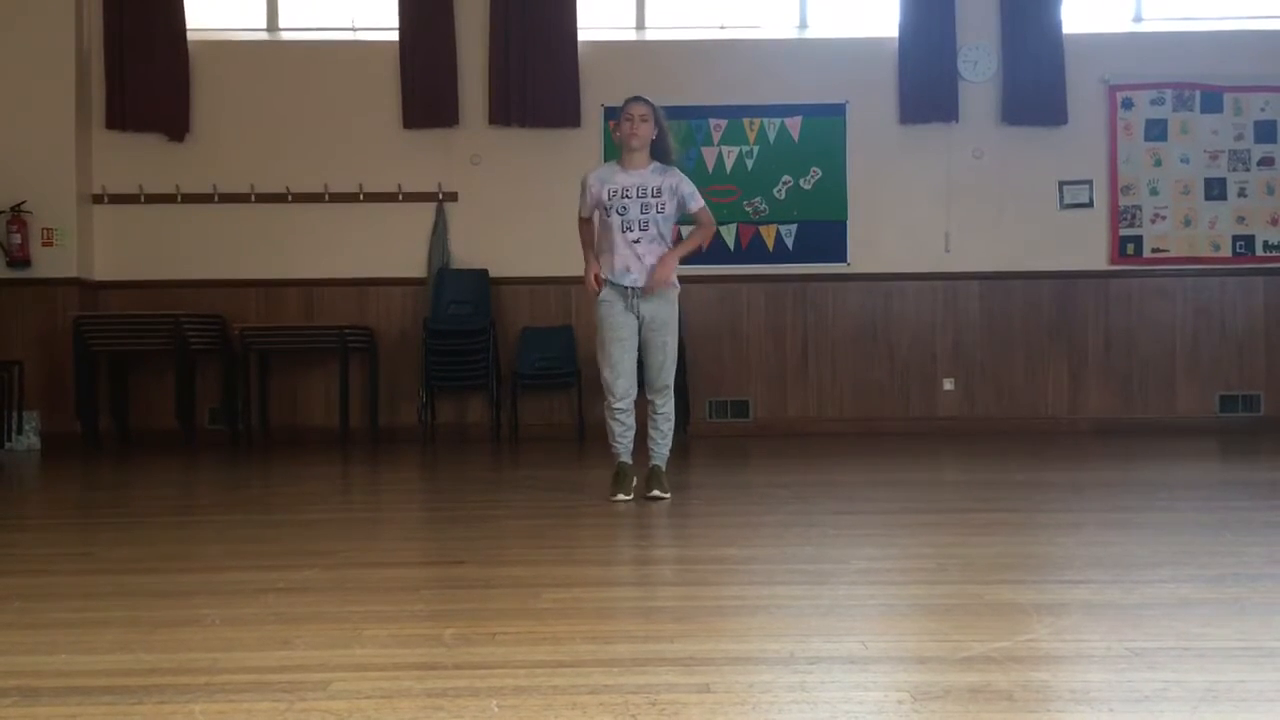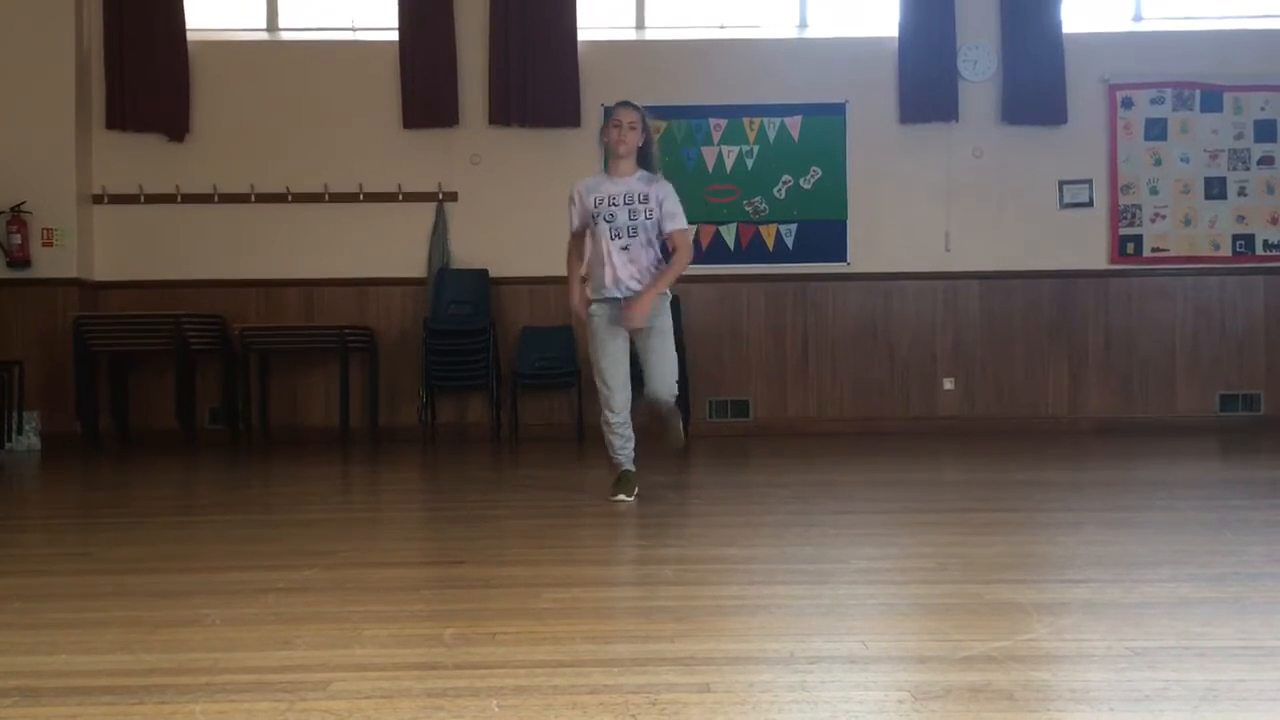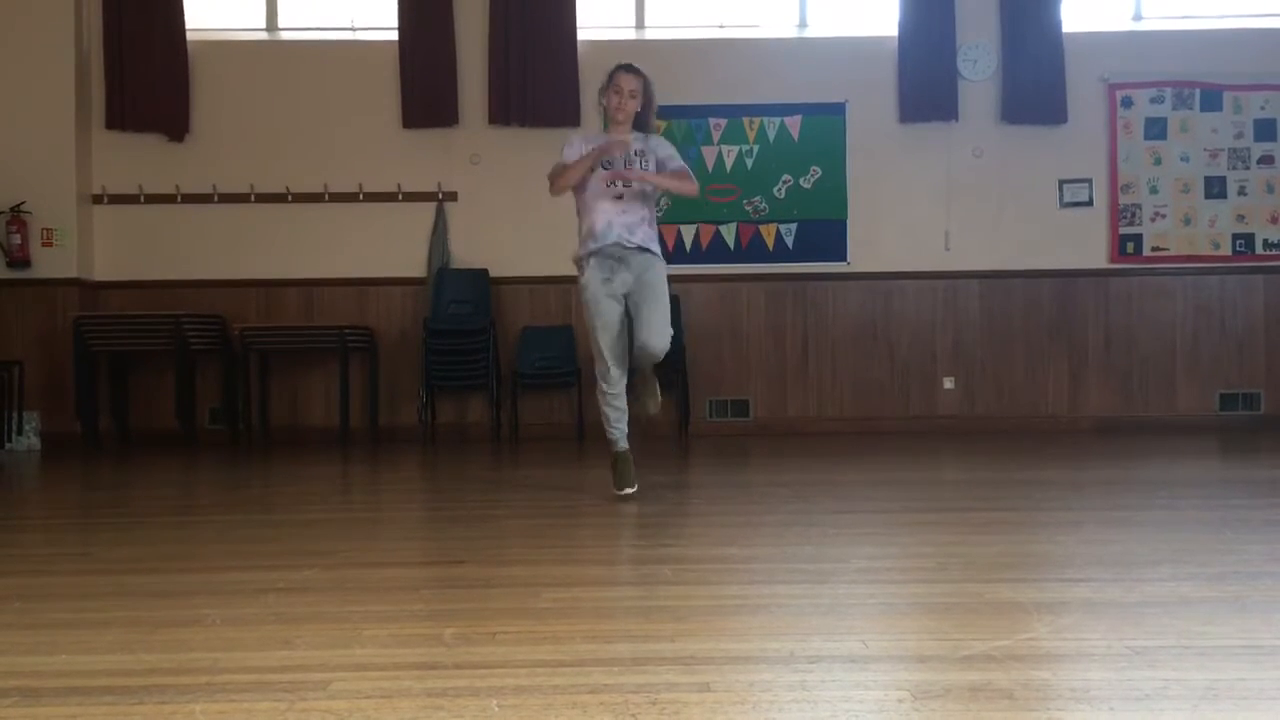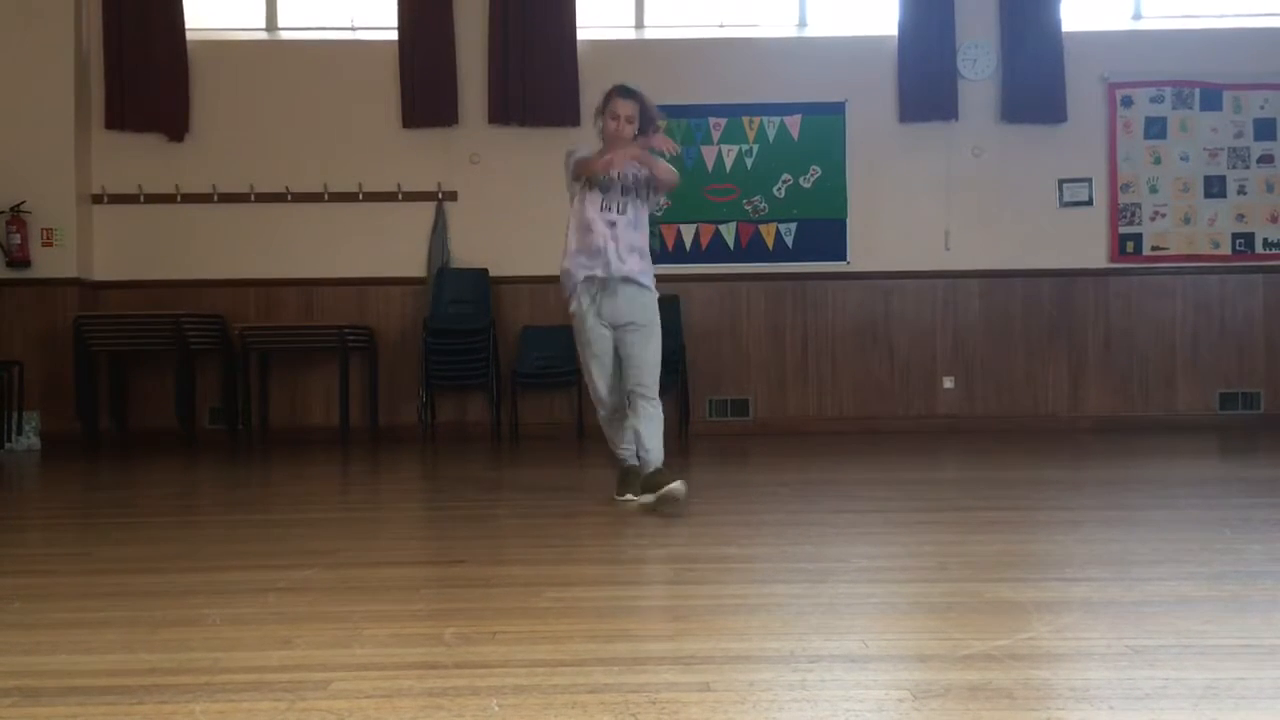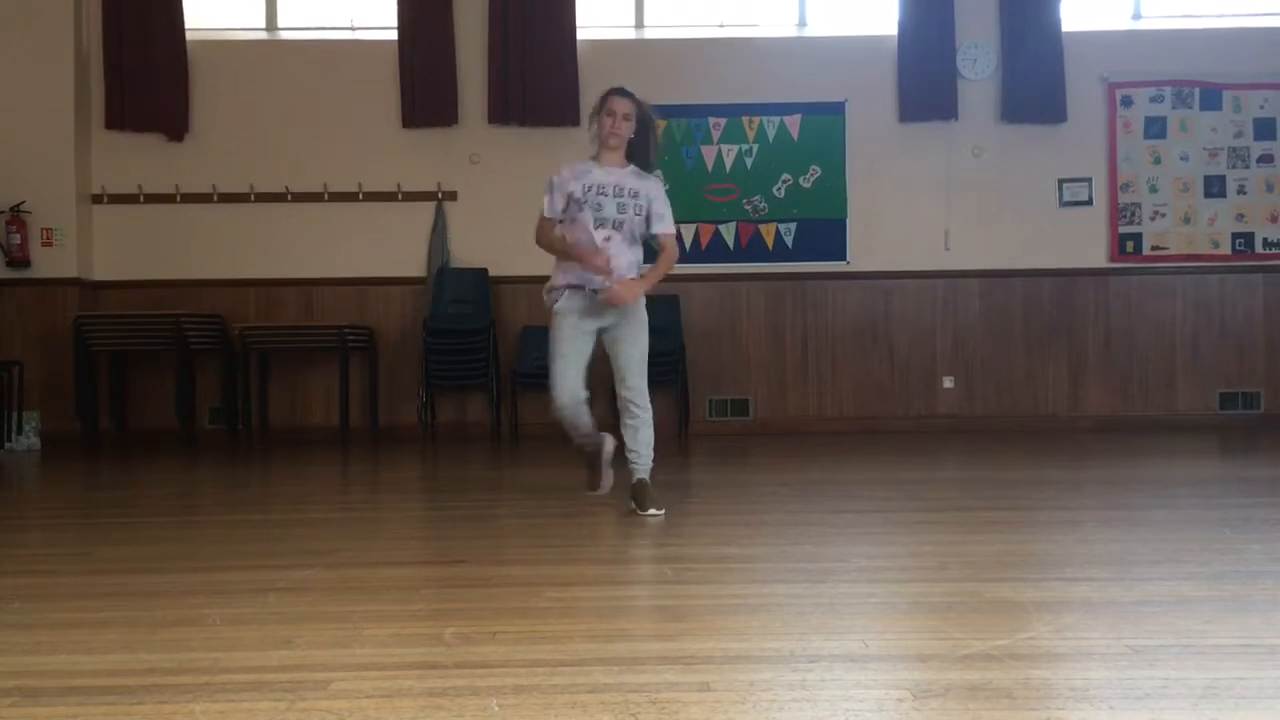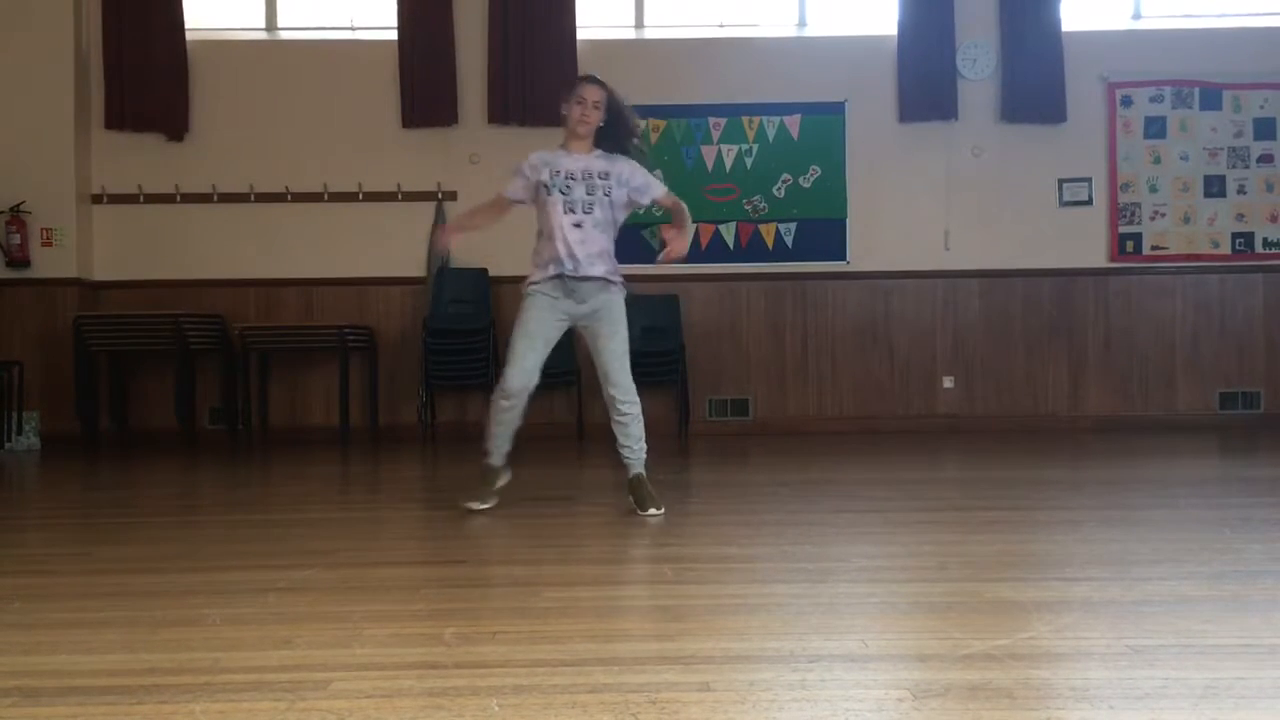
dt=0.2s
person 1, frame 1
left shoulder: (672, 179)
right shoulder: (598, 179)
left elbow: (707, 225)
right elbow: (585, 222)
left wrist: (673, 255)
right wrist: (590, 261)
left hip: (658, 292)
right hip: (614, 293)
left knee: (660, 385)
right knee: (619, 385)
left ankle: (657, 465)
right ankle: (624, 464)
person 1, frame 2
left shoulder: (659, 189)
right shoulder: (586, 190)
left elbow: (683, 250)
right elbow: (577, 241)
left wrist: (650, 295)
right wrist: (574, 282)
left hip: (651, 302)
right hip: (604, 304)
left knee: (662, 389)
right knee: (614, 397)
left ankle: (665, 409)
right ankle: (624, 469)
person 1, frame 3
left shoulder: (655, 147)
right shoulder: (582, 143)
left elbow: (691, 186)
right elbow: (556, 183)
left wrist: (646, 177)
right wrist: (597, 155)
left hip: (643, 258)
right hip: (598, 262)
left knee: (655, 344)
right knee: (610, 366)
left ankle: (645, 372)
right ankle: (620, 448)
person 1, frame 4
left shoulder: (647, 171)
right shoulder: (583, 160)
left elbow: (672, 179)
right elbow: (590, 167)
left wrist: (644, 156)
right wrist: (625, 151)
left hip: (635, 287)
right hip: (588, 288)
left knee: (645, 386)
right knee: (606, 392)
left ankle: (655, 472)
right ankle: (628, 464)
person 1, frame 5
left shoulder: (647, 185)
right shoulder: (568, 177)
left elbow: (669, 251)
right elbow: (544, 234)
left wrist: (639, 286)
right wrist: (580, 253)
left hip: (625, 300)
right hip: (573, 296)
left knee: (634, 393)
right knee: (566, 395)
left ankle: (641, 480)
right ankle: (594, 446)
person 1, frame 6
left shoulder: (622, 167)
right shoulder: (538, 164)
left elbow: (674, 204)
right elbow: (497, 206)
left wrist: (682, 229)
right wrist: (456, 226)
left hip: (600, 289)
right hip: (547, 287)
left knee: (619, 386)
right knee: (515, 382)
left ankle: (637, 476)
right ankle: (494, 464)
